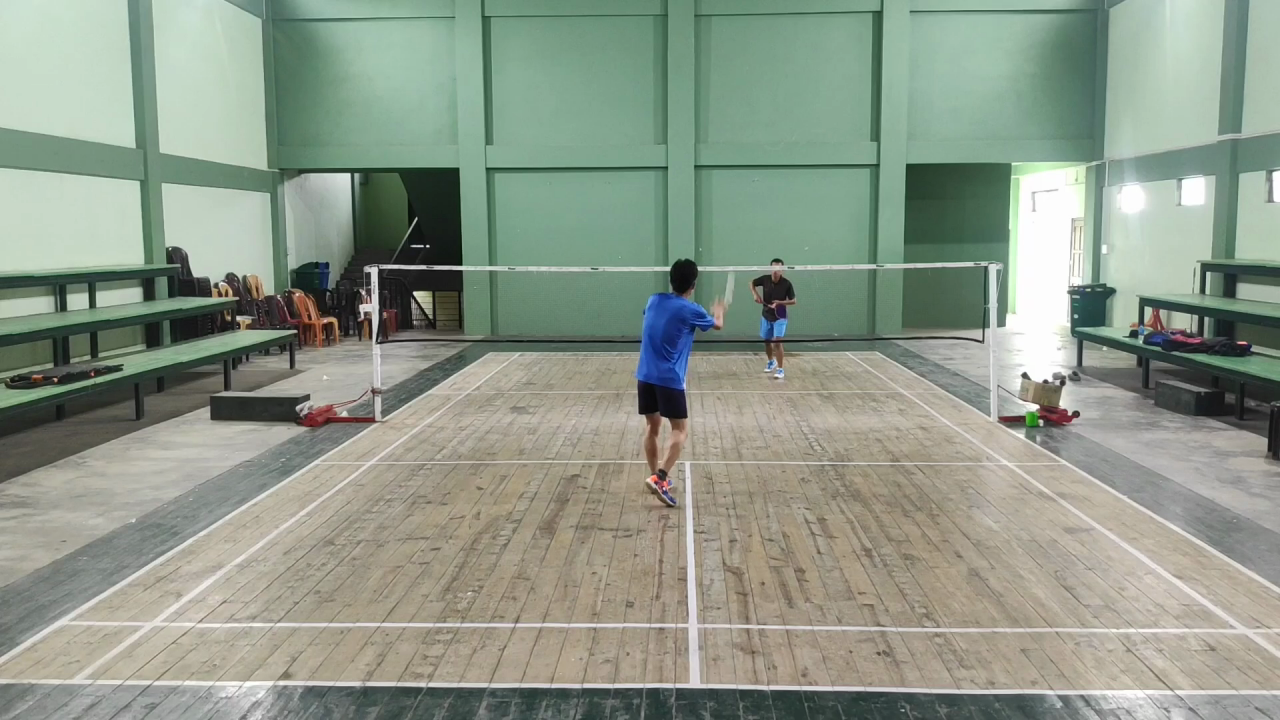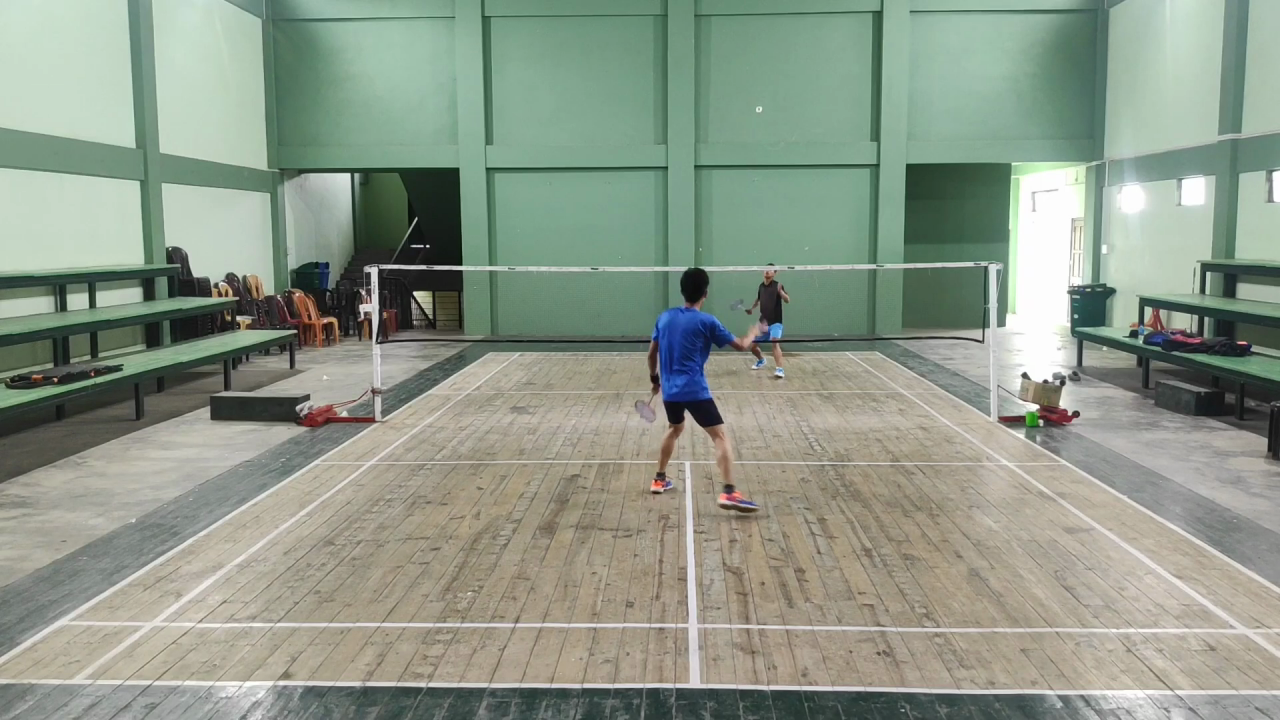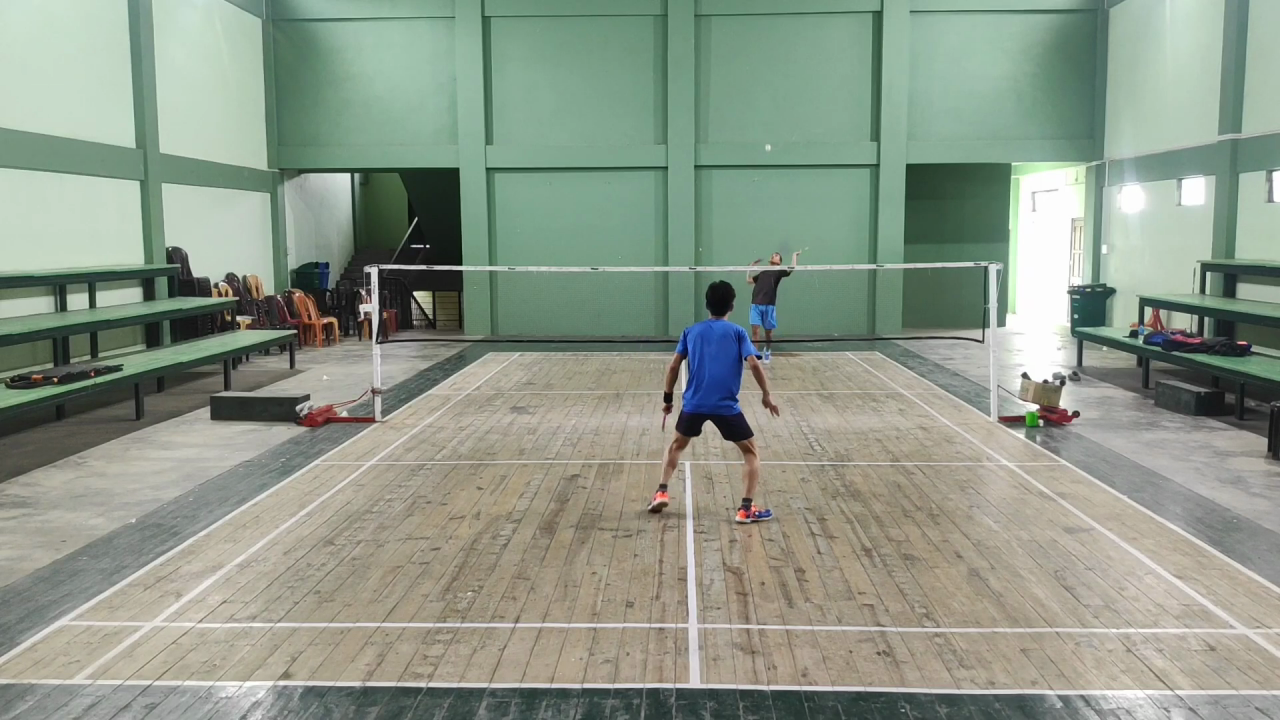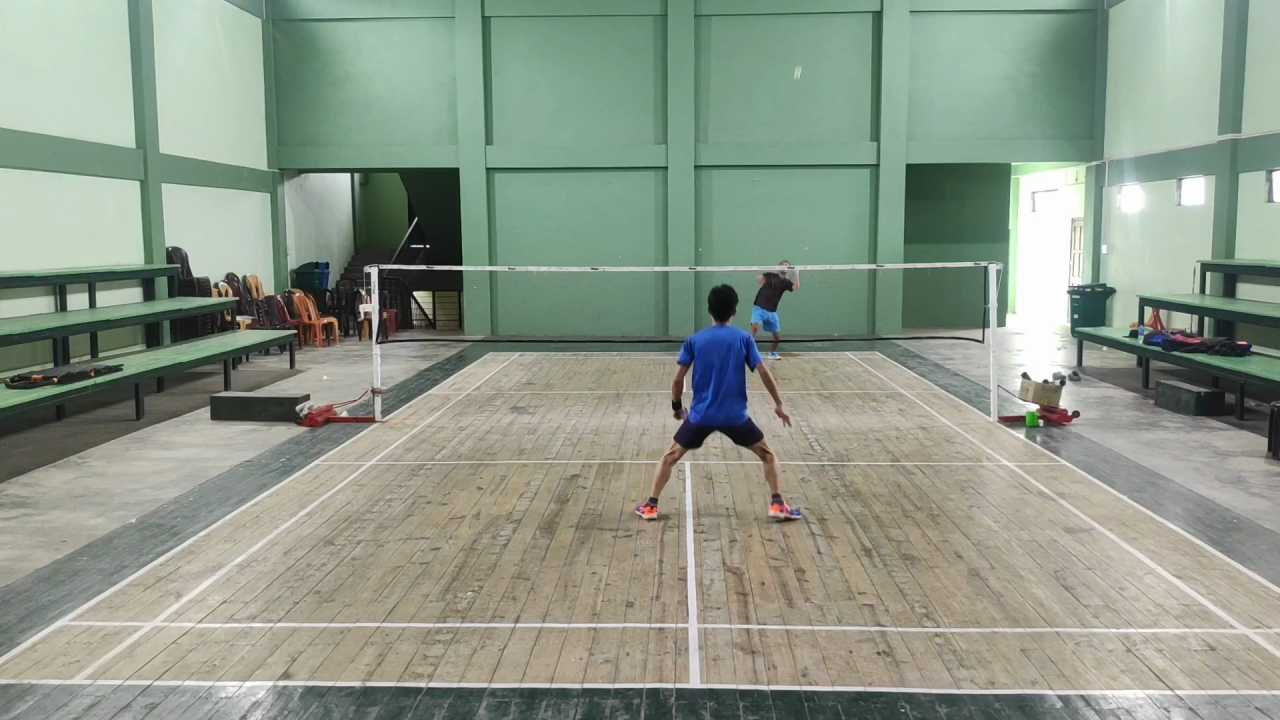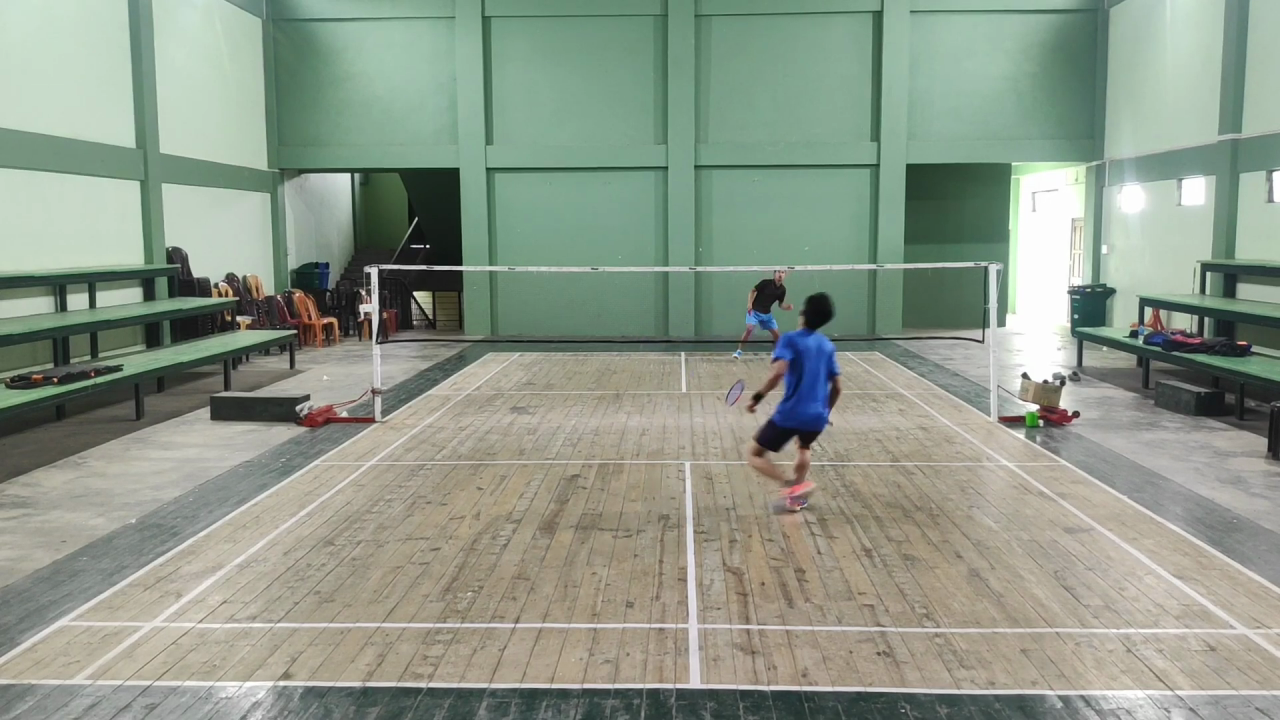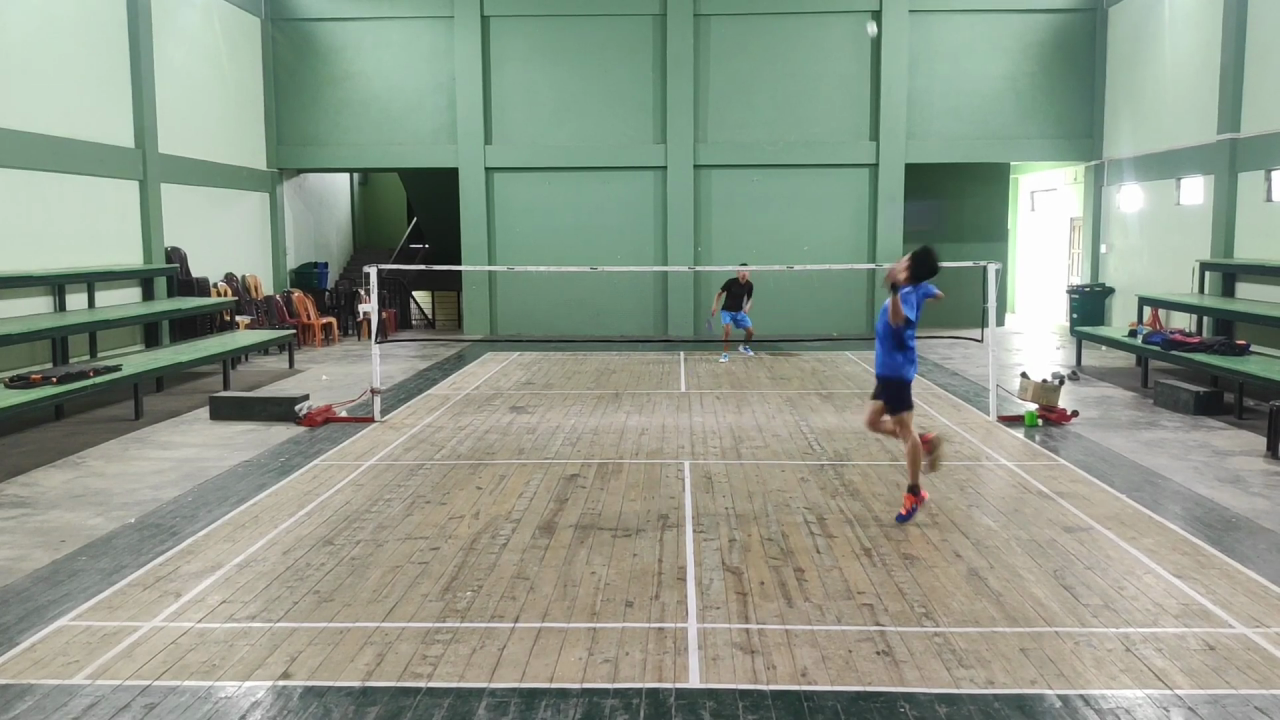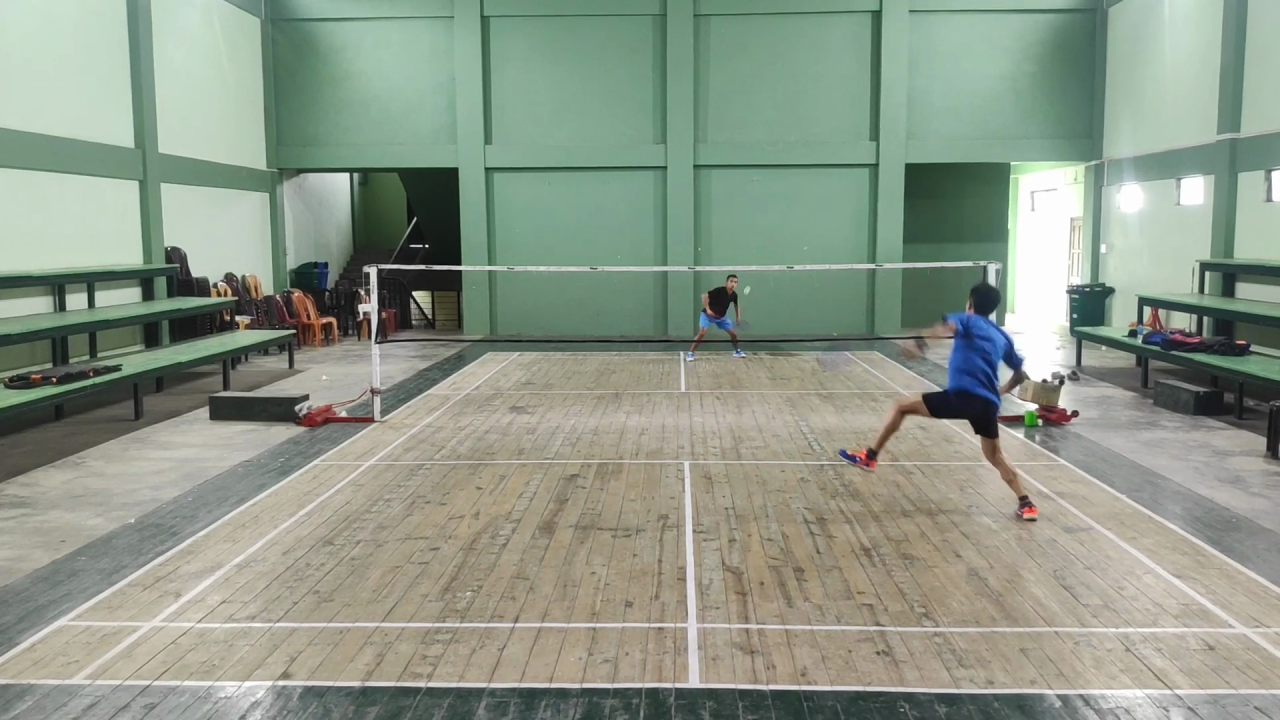
dt=0.4s
person 1, frame 1
left shoulder: (654, 301)
right shoulder: (692, 311)
right elbow: (718, 324)
right wrist: (719, 309)
left hip: (645, 376)
right hip: (669, 379)
left knee: (653, 426)
right knee: (680, 430)
left ankle: (658, 476)
right ankle: (660, 478)
person 1, frame 2
left shoulder: (664, 318)
right shoulder: (707, 322)
left elbow: (651, 354)
right elbow: (740, 346)
left wrist: (655, 380)
right wrist: (753, 333)
left hip: (670, 391)
right hip: (695, 391)
left knee: (674, 430)
right knee: (720, 438)
left ankle: (659, 479)
right ankle: (729, 493)
person 1, frame 3
left shoulder: (691, 331)
right shoulder: (738, 332)
left elbow: (673, 367)
right elbow: (754, 364)
left wrist: (668, 398)
right wrist: (767, 396)
left hip: (694, 404)
right hip: (726, 406)
left knee: (676, 445)
right knee: (751, 452)
left ankle: (662, 494)
right ankle: (746, 508)
person 1, frame 4
left shoulder: (695, 340)
right shoulder: (745, 339)
left elbow: (678, 378)
right elbow: (764, 373)
left wrist: (676, 405)
right wrist: (779, 404)
left hip: (701, 416)
right hip: (735, 416)
left knee: (671, 456)
right knee: (767, 454)
left ankle: (651, 505)
right ankle: (777, 505)
person 1, frame 5
left shoulder: (790, 339)
right shoulder: (827, 346)
left elbow: (779, 372)
right elbow: (837, 388)
left wrist: (757, 397)
left hip: (791, 414)
right hip: (817, 417)
left knee: (754, 456)
right knee: (803, 449)
left ankle: (794, 486)
right ankle: (795, 497)
person 1, frame 6
left shoulder: (906, 296)
right shoulder: (920, 289)
left elbow: (897, 321)
right elbow: (936, 294)
left wrist: (894, 291)
left hip: (893, 371)
right hip: (902, 371)
left knee: (904, 432)
right knee: (872, 421)
left ankle: (914, 493)
right ankle: (925, 440)
person 1, frame 7
left shoulder: (965, 320)
right shoulder: (1002, 337)
left elbow: (948, 328)
right elbow: (1021, 373)
left wrist: (920, 344)
right wrist: (1004, 390)
left hip: (962, 393)
right hip: (989, 402)
left knee: (902, 406)
right knee: (995, 456)
left ankle: (869, 457)
right ankle: (1026, 504)
